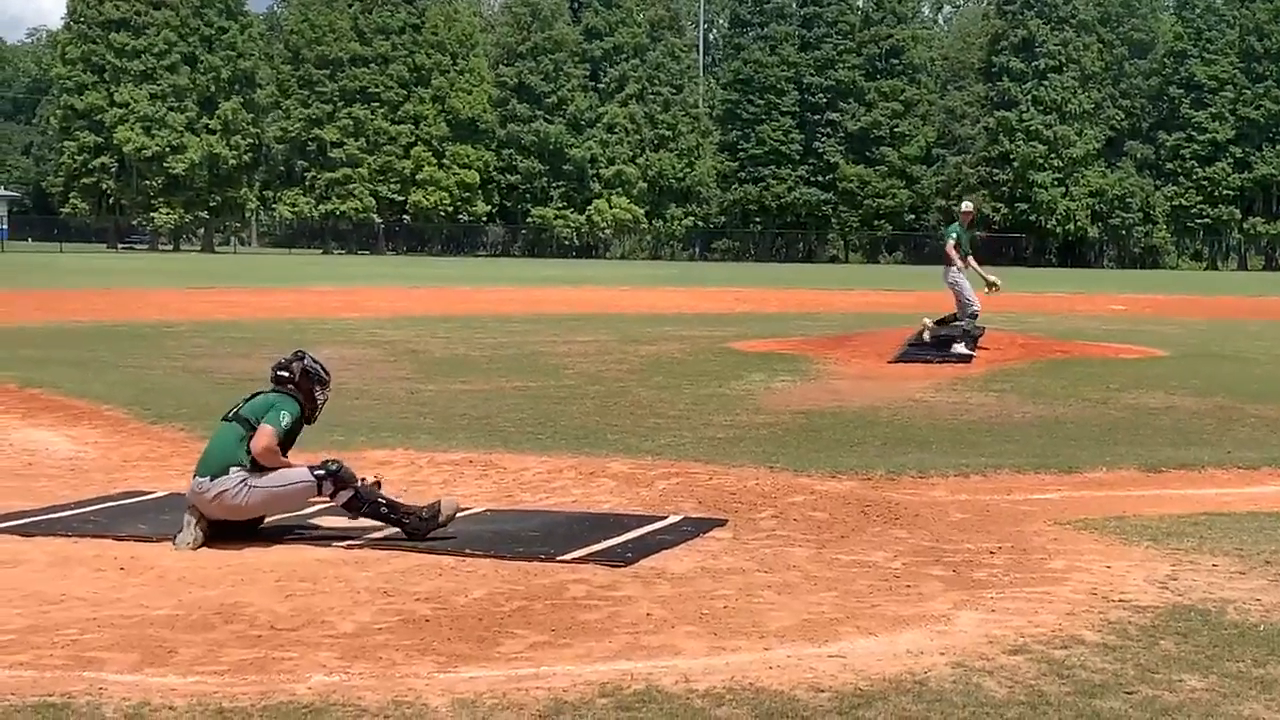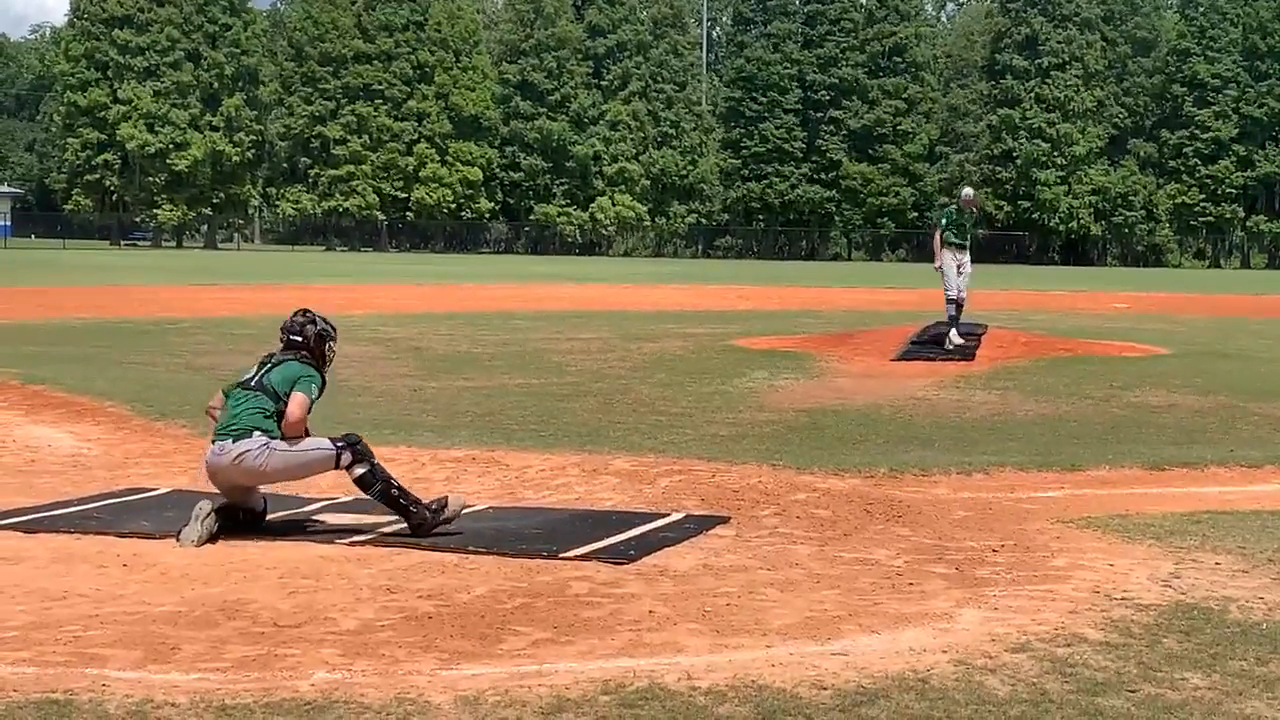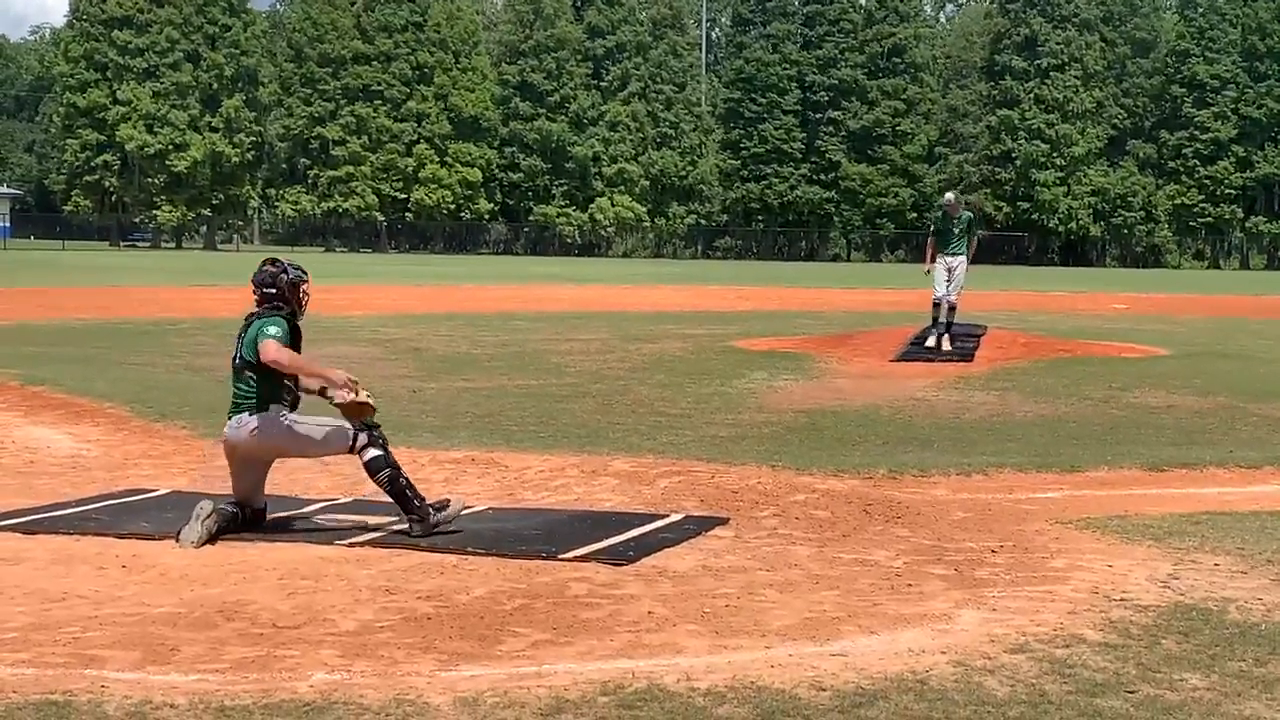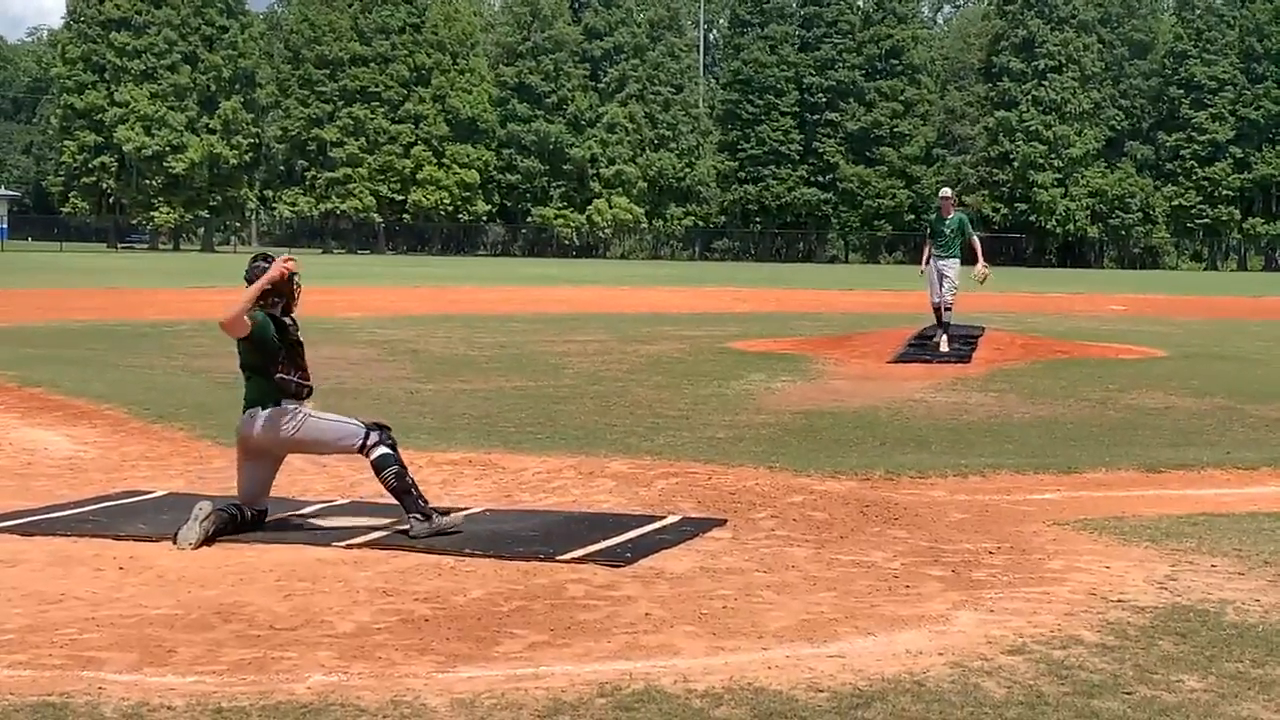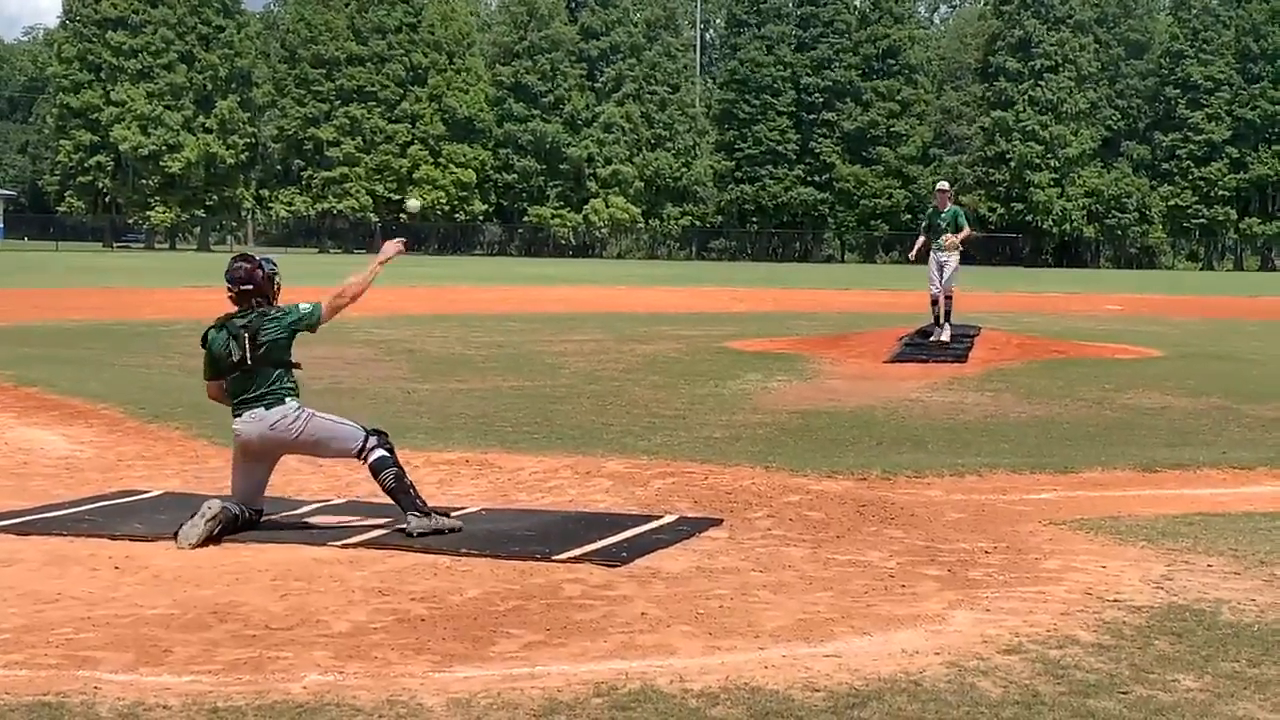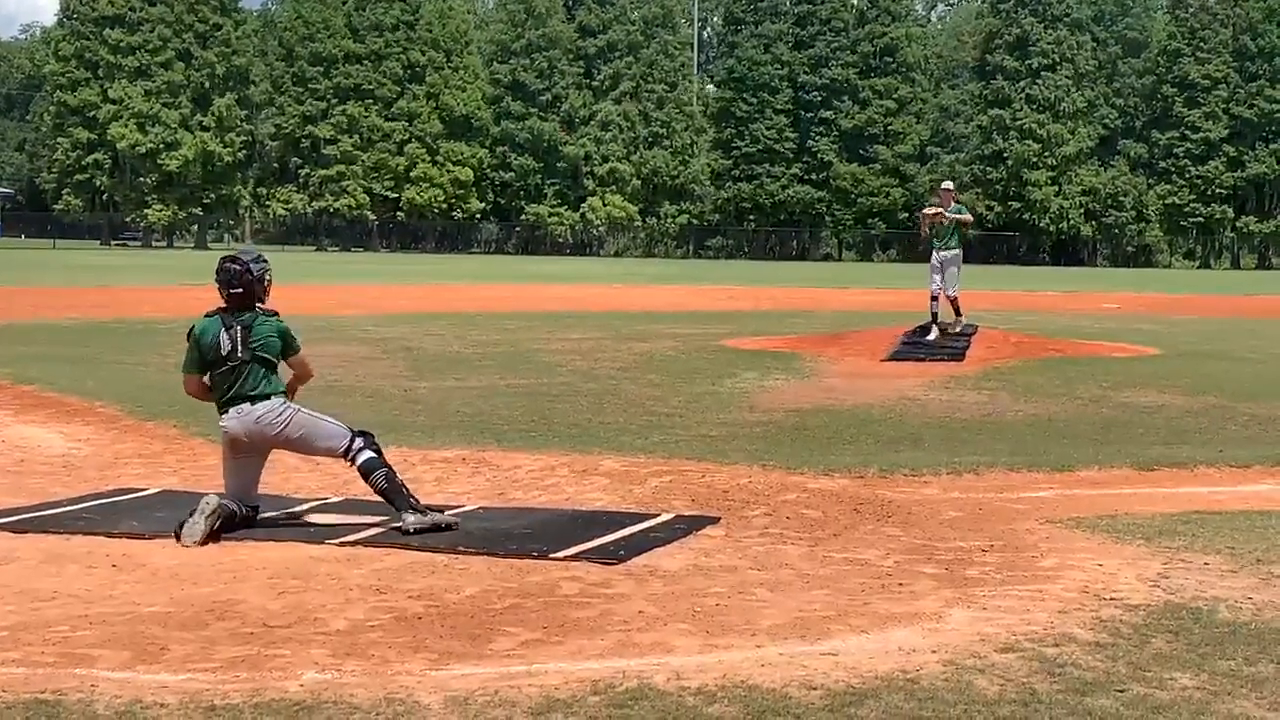
dt=0.3s
person 1, frame 1
left shoulder: (261, 401)
right shoulder: (288, 405)
right elbow: (261, 449)
right wrist: (292, 469)
left hip: (202, 491)
right hip: (230, 488)
left knee: (252, 516)
right knee: (334, 474)
left ankle: (206, 523)
right ankle: (414, 521)
person 1, frame 2
left shoulder: (263, 367)
right shoulder: (308, 372)
left elbow: (213, 407)
right elbow: (294, 418)
right wrist: (302, 441)
left hip: (215, 458)
right hip: (251, 452)
left knee: (253, 512)
right knee: (351, 449)
left ankle: (214, 518)
right ankle: (420, 515)
person 1, frame 3
left shoulder: (258, 323)
right shoulder: (276, 324)
right elbow: (272, 356)
left wrist: (326, 389)
right wrist: (328, 374)
left hip: (235, 433)
right hip: (269, 424)
left knee: (250, 512)
right knee: (367, 436)
left ankle: (215, 518)
right ankle: (419, 515)
person 1, frame 4
left shoulder: (276, 322)
right shoulder: (260, 321)
right elbow: (228, 322)
right wrist: (266, 279)
left hip: (252, 428)
right hip: (282, 418)
left knee: (251, 511)
right knee: (377, 437)
left ankle: (213, 520)
right ankle: (420, 515)
person 1, frame 5
left shoulder: (214, 335)
right shoulder: (281, 318)
left elbow: (214, 393)
right elbow: (342, 297)
right wrist: (381, 259)
left hip: (245, 428)
right hip: (287, 417)
left knee: (247, 511)
right knee: (373, 442)
left ankle: (215, 519)
right ankle: (417, 514)
person 1, frame 6
left shoulder: (202, 329)
right shoulder: (272, 324)
left elbow: (192, 387)
right elbow: (305, 371)
right wrist: (291, 386)
left hip: (232, 425)
right hip: (274, 412)
left knee: (244, 508)
right knee: (359, 443)
left ankle: (217, 513)
right ankle: (411, 511)
